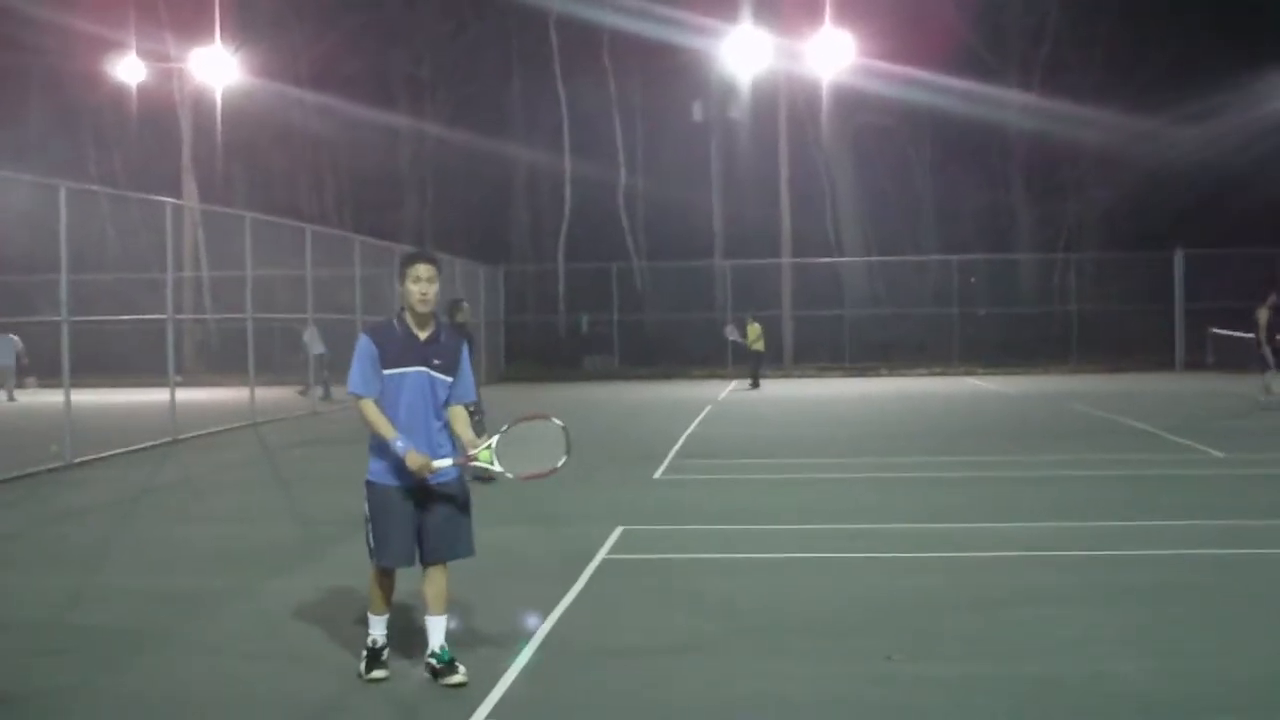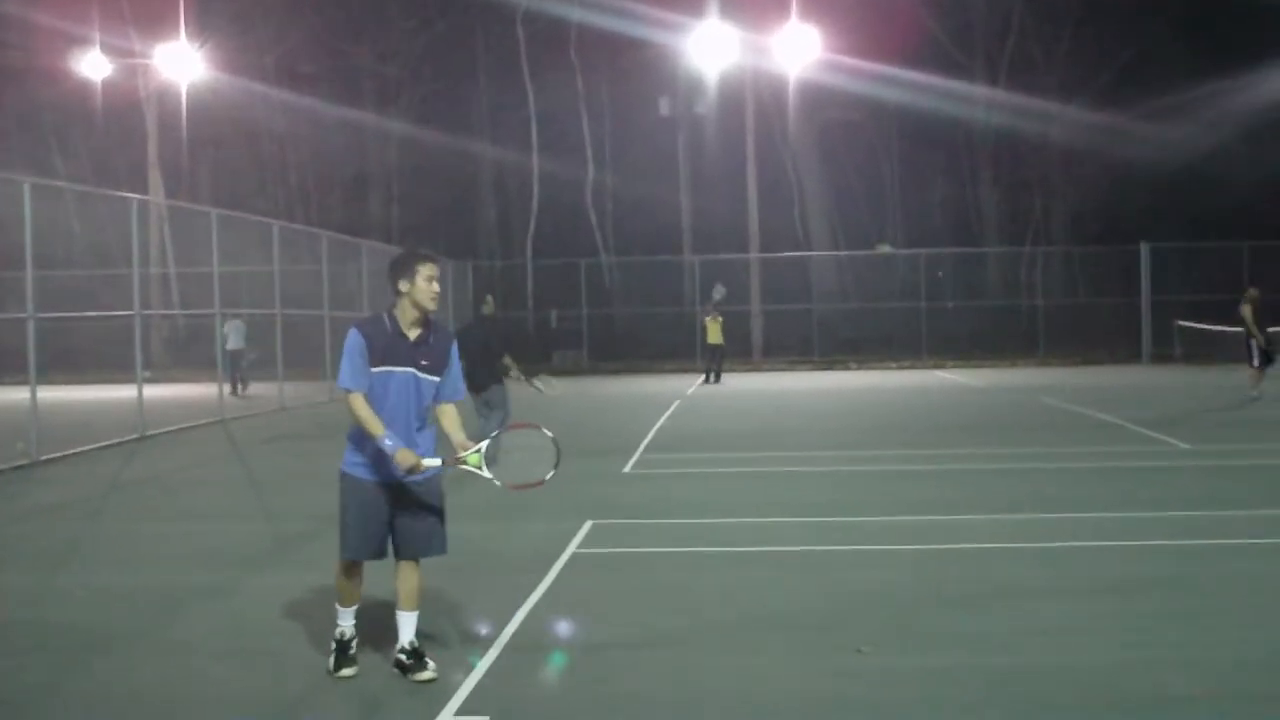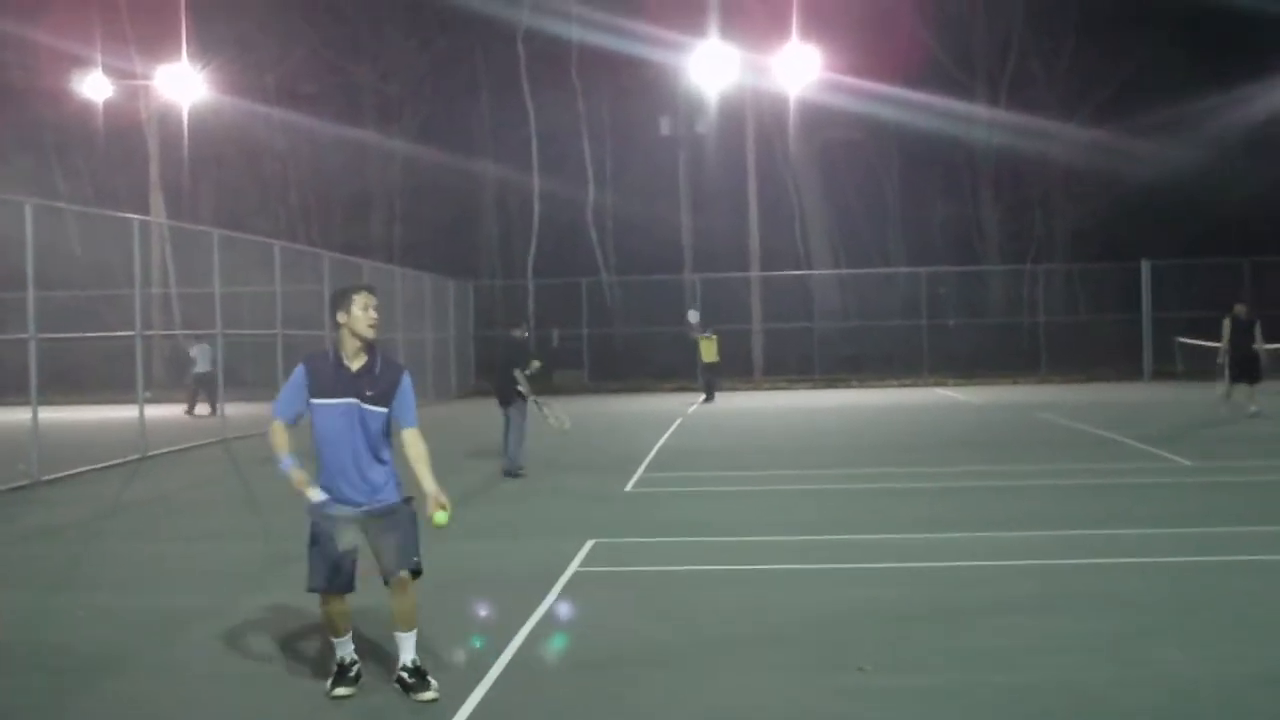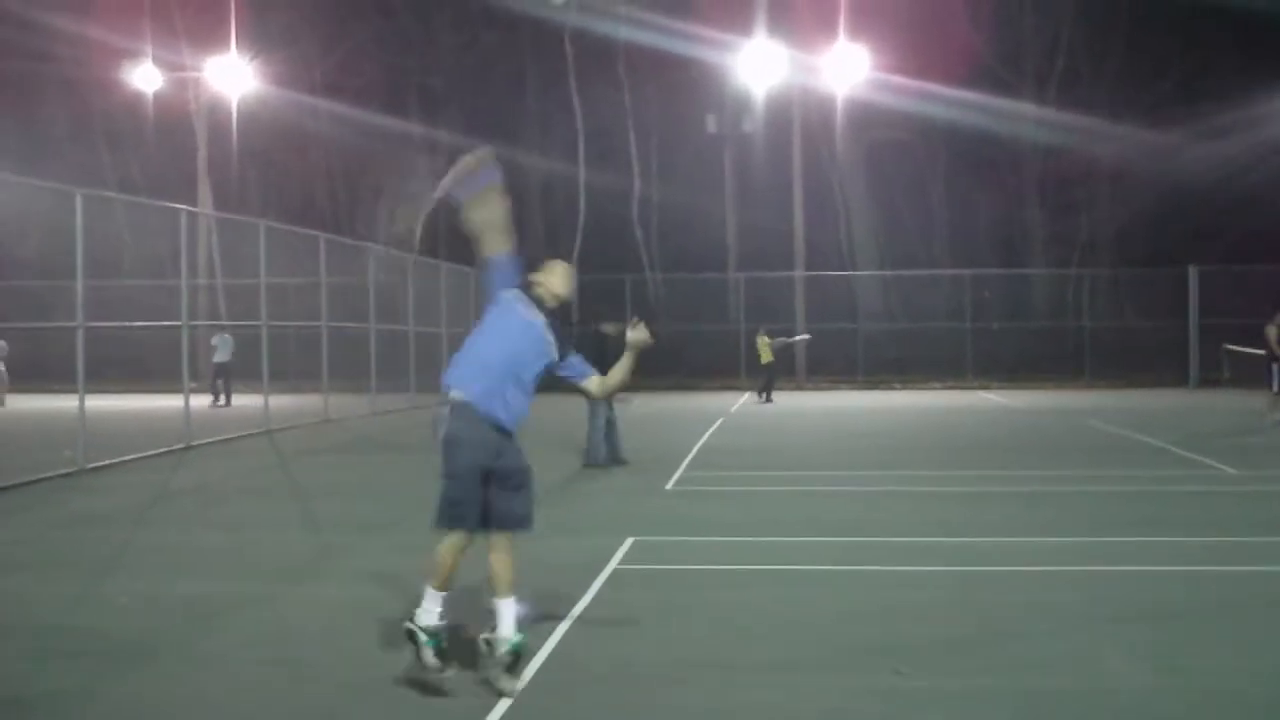
dt=1s
person 1, frame 1
left shoulder: (454, 344)
right shoulder: (375, 339)
left elbow: (455, 404)
right elbow: (365, 402)
left wrist: (469, 439)
right wrist: (403, 448)
left hip: (442, 474)
right hip: (389, 473)
left knee: (437, 559)
right knee: (385, 562)
left ankle: (437, 649)
right ankle: (376, 641)
person 1, frame 2
left shoulder: (443, 342)
right shoulder: (364, 335)
left elbow: (445, 403)
right elbow: (355, 398)
left wrist: (459, 440)
right wrist: (393, 446)
left hip: (419, 470)
right hip: (366, 468)
left knee: (410, 556)
right knee: (354, 556)
left ankle: (406, 645)
right ankle: (345, 634)
person 1, frame 3
left shoulder: (394, 375)
right shoulder: (310, 370)
left elbow: (409, 435)
right elbow: (278, 424)
left wrist: (430, 487)
right wrist: (289, 466)
left hip: (386, 498)
right hip: (331, 503)
left knee: (401, 577)
right knee: (331, 591)
left ankle: (408, 664)
right ankle: (346, 661)
person 1, frame 4
left shoulder: (556, 345)
right shoulder: (509, 293)
left elbow: (602, 388)
right elbow: (492, 232)
left wrist: (631, 351)
right wrist: (484, 182)
left hip: (501, 435)
right hip: (468, 417)
left knee: (503, 534)
right knee: (459, 528)
left ankle: (503, 639)
right ankle: (427, 623)
